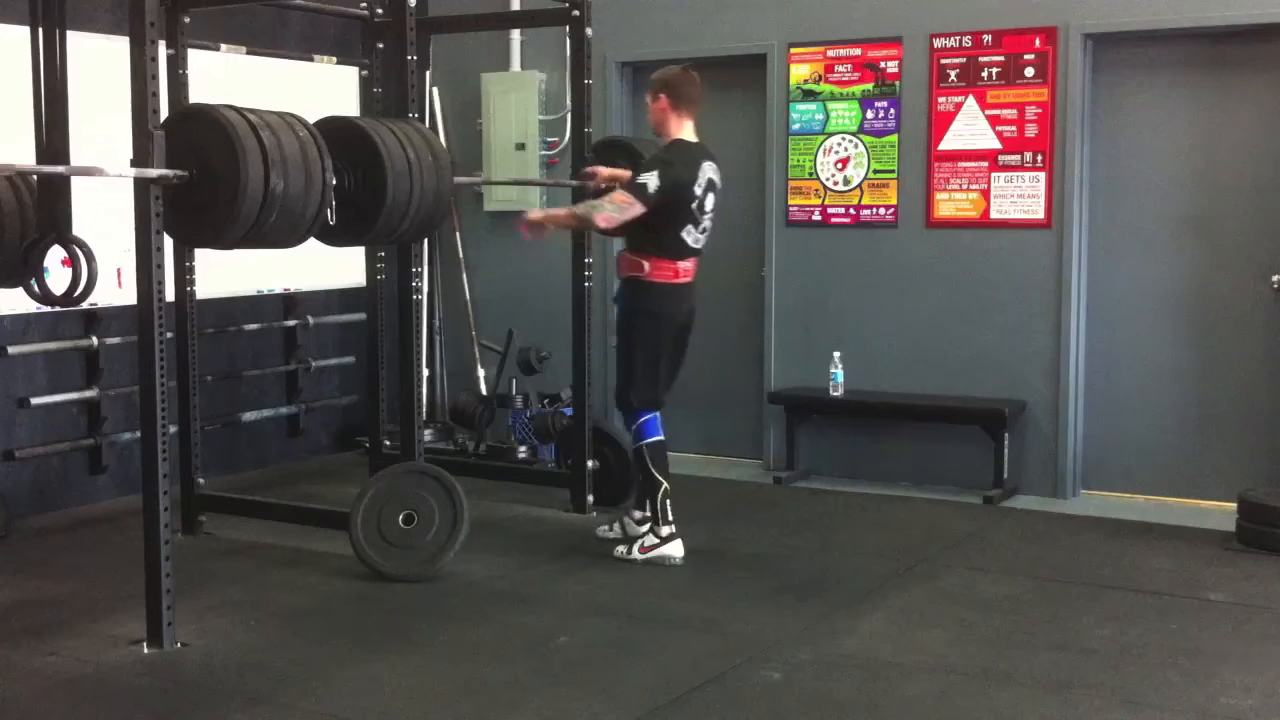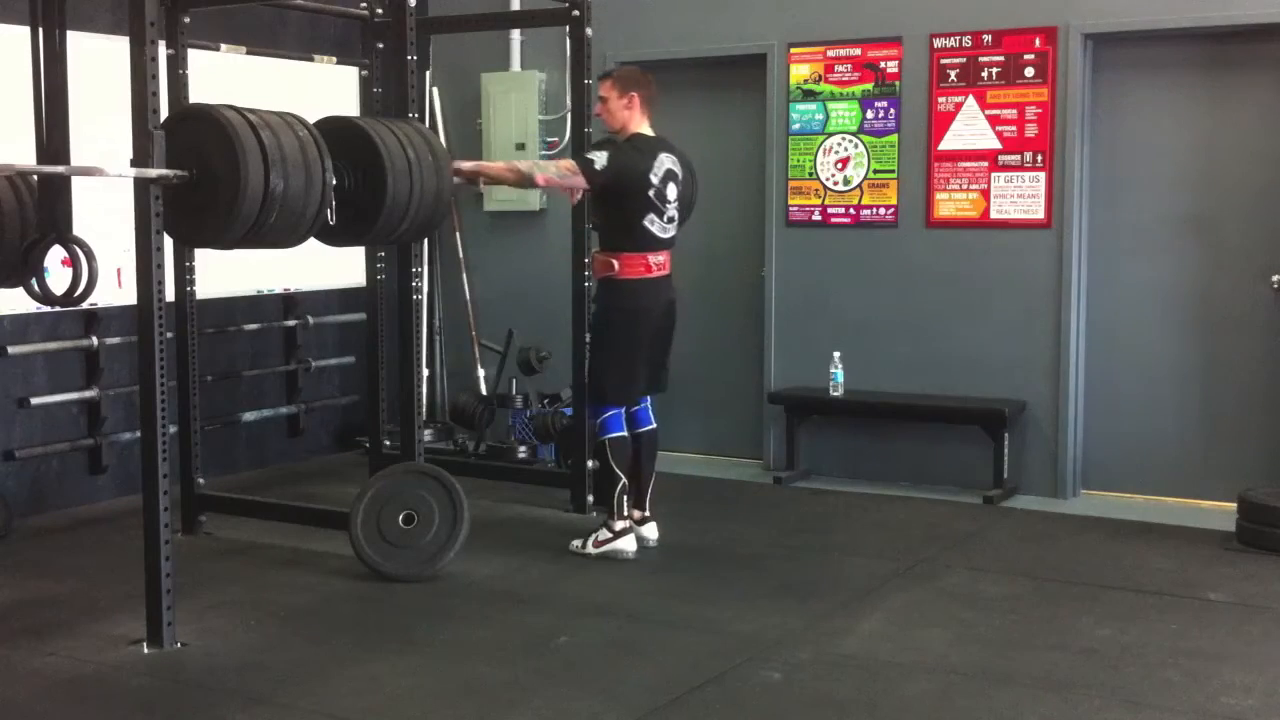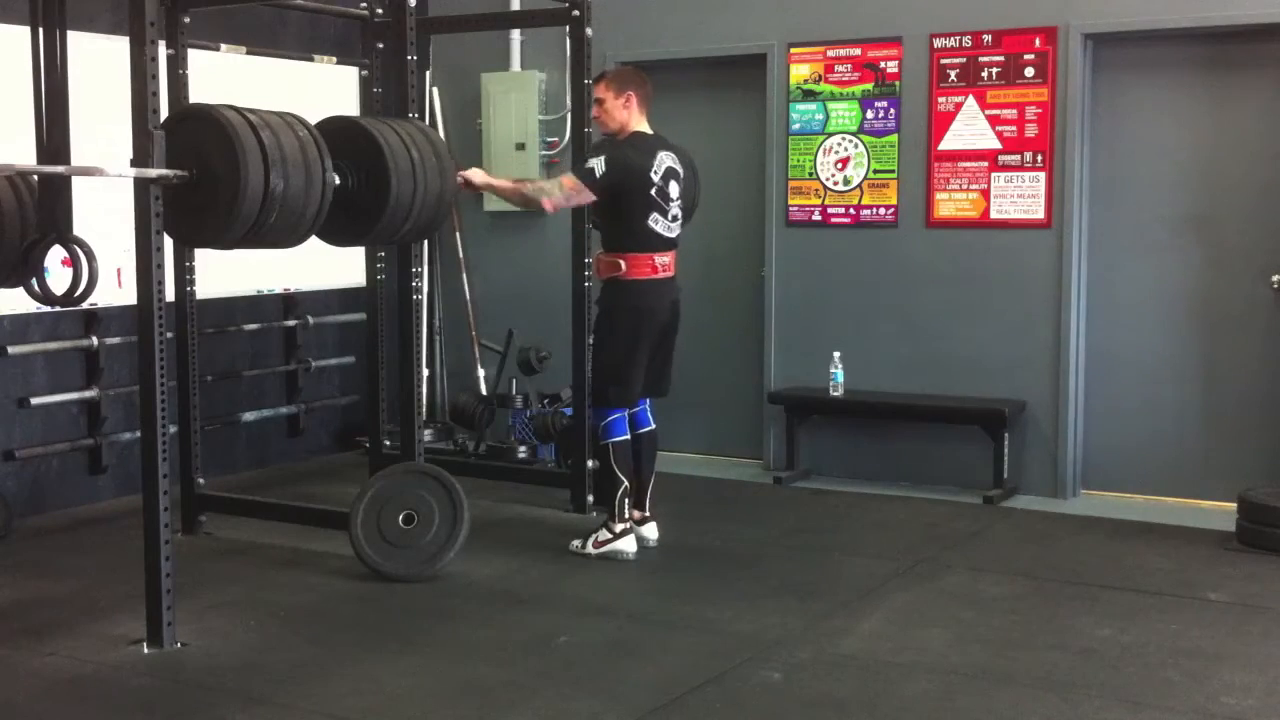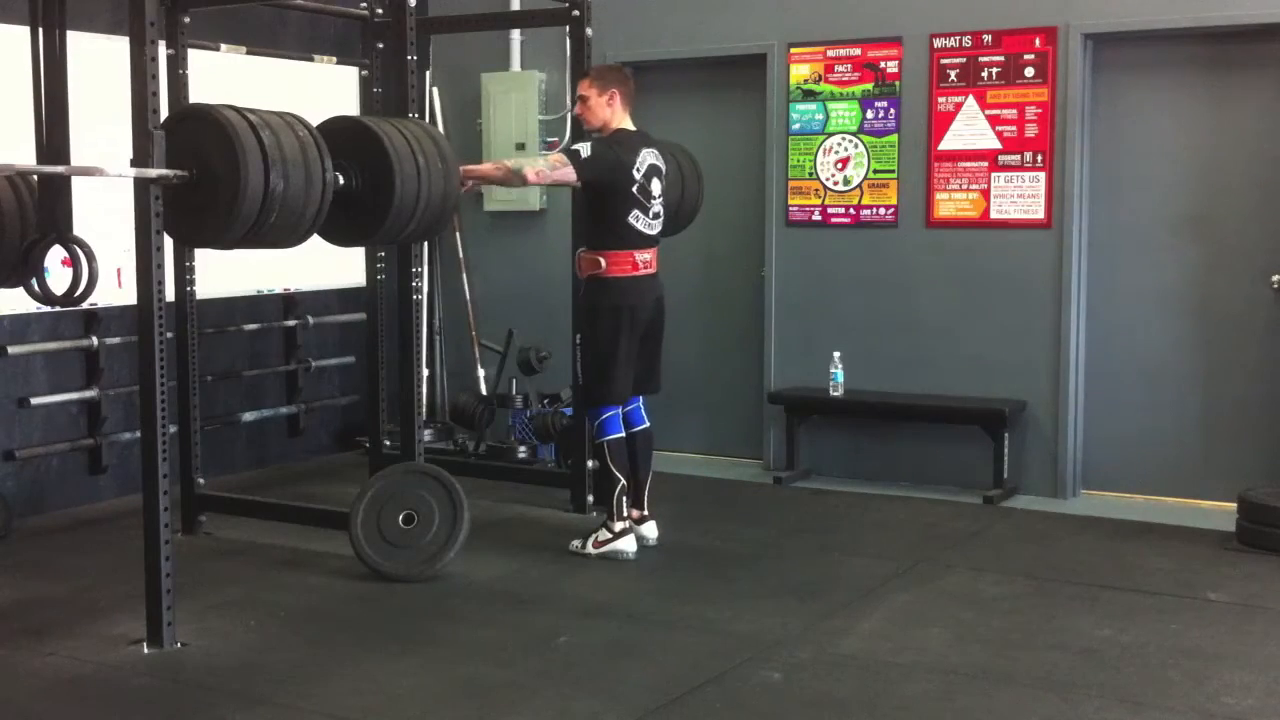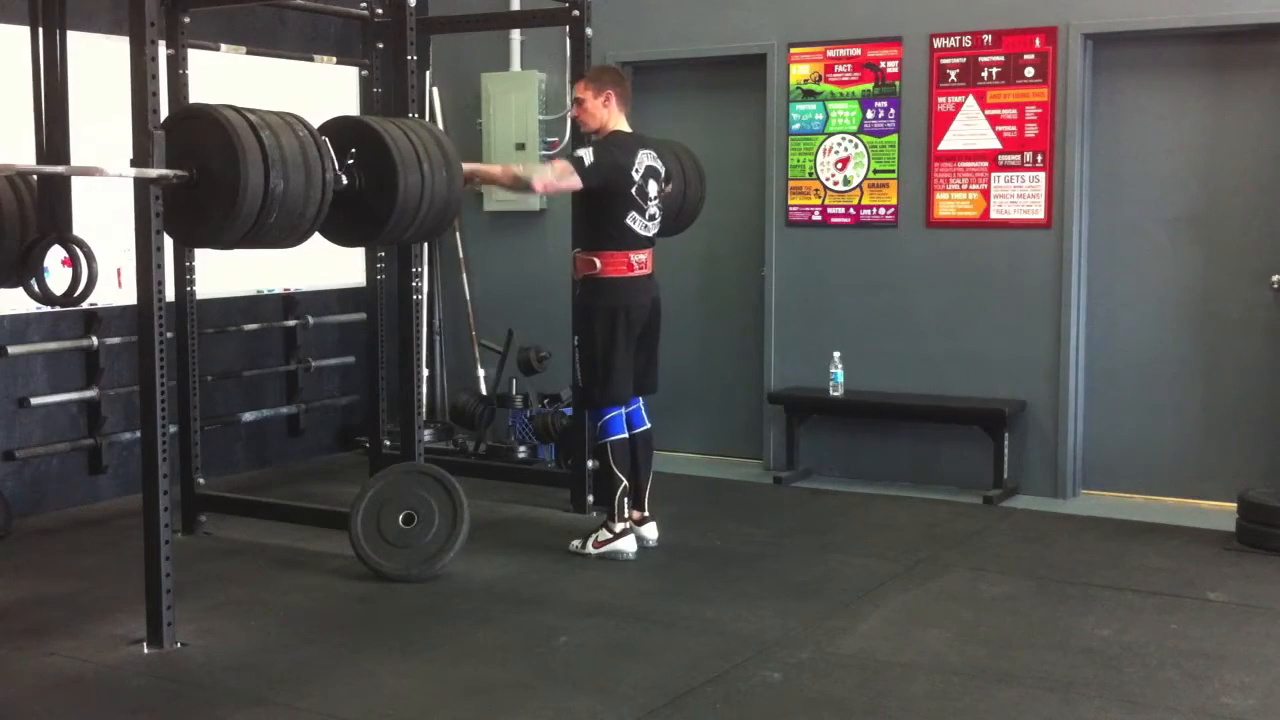
dt=0.4s
person 1, frame 1
left shoulder: (667, 163)
right shoulder: (704, 161)
left elbow: (604, 216)
left wrist: (544, 217)
right wrist: (619, 177)
left hip: (651, 295)
right hip: (678, 294)
left knee: (639, 408)
right knee: (644, 403)
left ankle: (662, 533)
right ankle: (644, 513)
person 1, frame 2
left shoulder: (625, 157)
right shoulder: (666, 154)
left elbow: (541, 175)
left wrist: (476, 168)
right wrist: (589, 181)
left hip: (626, 293)
right hip: (658, 290)
left knee: (608, 405)
right knee: (638, 402)
left ankle: (619, 526)
right ankle: (641, 516)
person 1, frame 3
left shoulder: (622, 157)
right shoulder: (668, 154)
left elbow: (548, 198)
left wrist: (485, 181)
right wrist: (601, 195)
left hip: (630, 293)
right hip: (663, 291)
left knee: (611, 407)
right knee: (638, 403)
left ankle: (619, 528)
right ankle: (642, 516)
person 1, frame 4
left shoulder: (607, 151)
right shoulder: (648, 149)
left elbow: (532, 170)
left wrist: (468, 172)
left hip: (613, 291)
right hip: (645, 287)
left knee: (604, 405)
right knee: (630, 401)
left ankle: (618, 527)
right ankle: (640, 515)
person 1, frame 5
left shoulder: (607, 153)
right shoulder: (646, 151)
left elbow: (538, 180)
left wrist: (469, 170)
left hip: (609, 292)
right hip: (641, 288)
left knee: (606, 407)
right knee: (631, 403)
left ankle: (619, 527)
right ankle: (640, 516)
